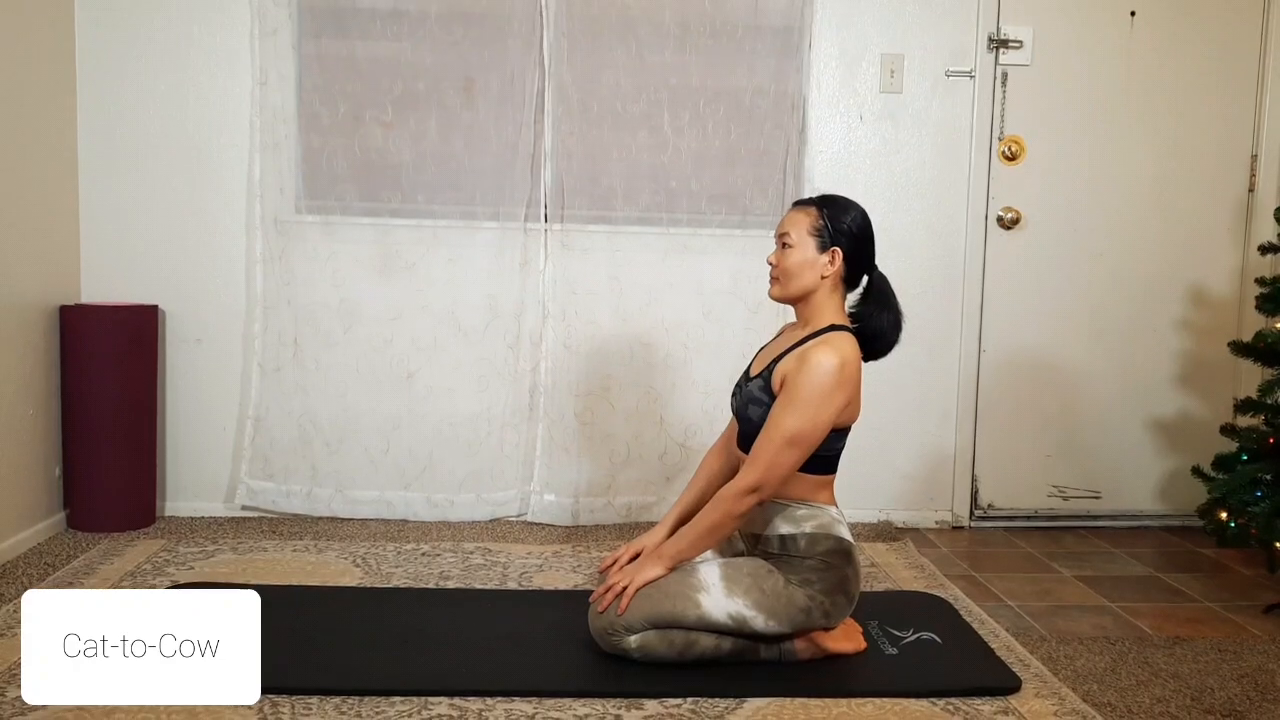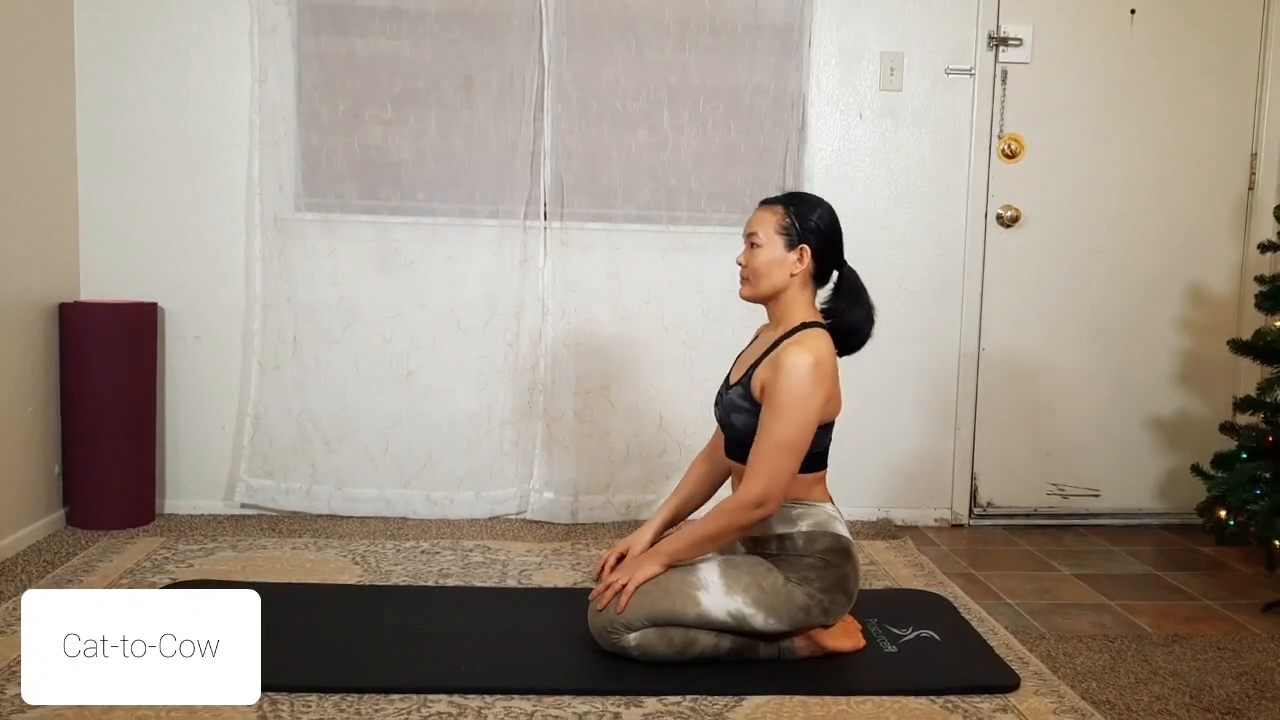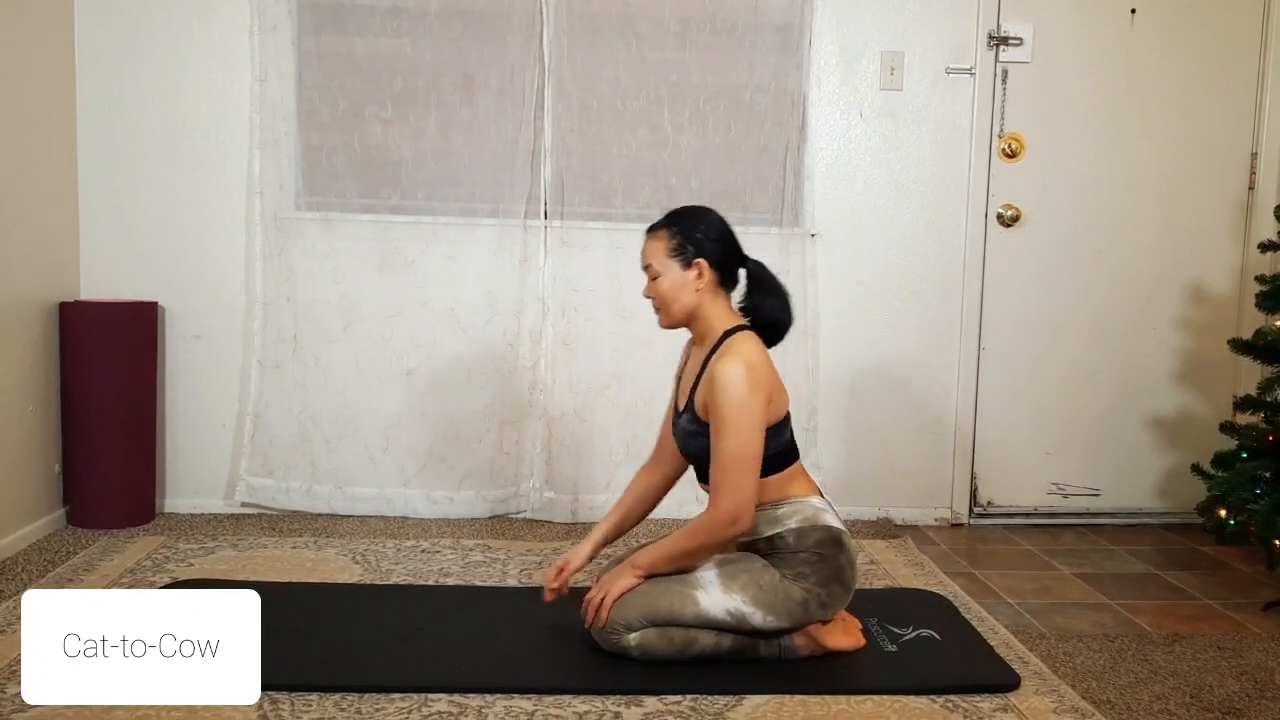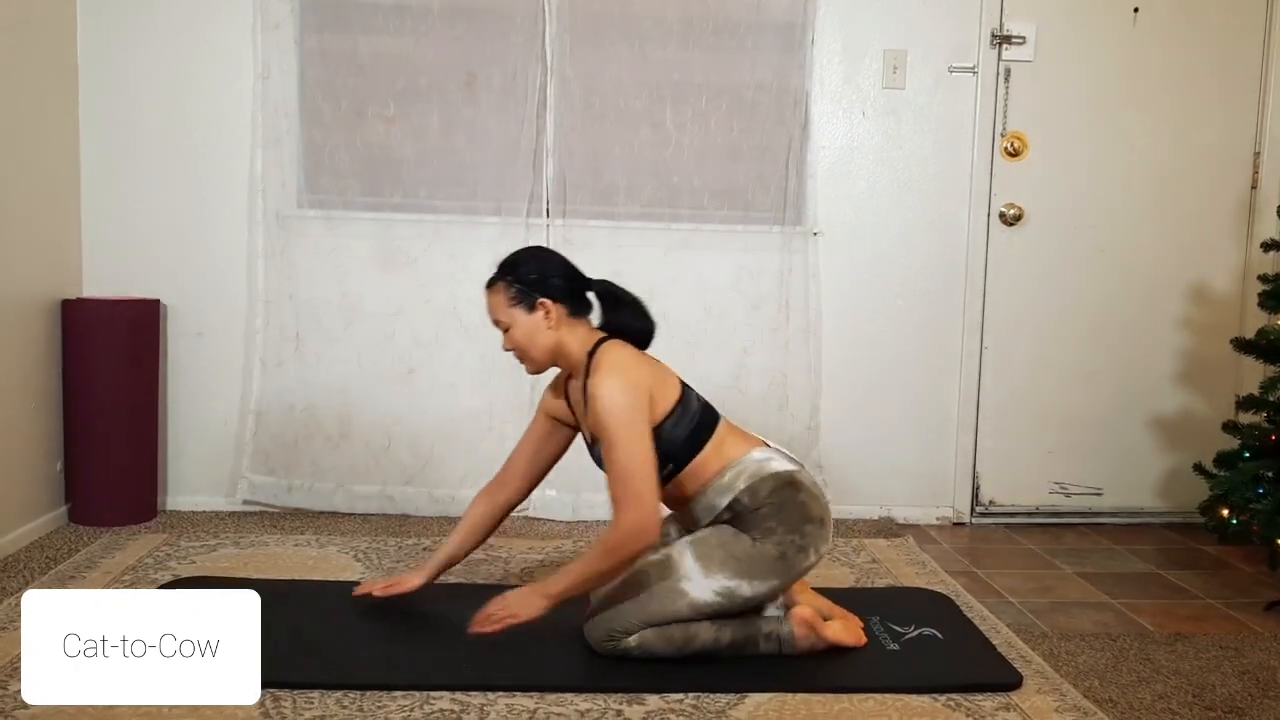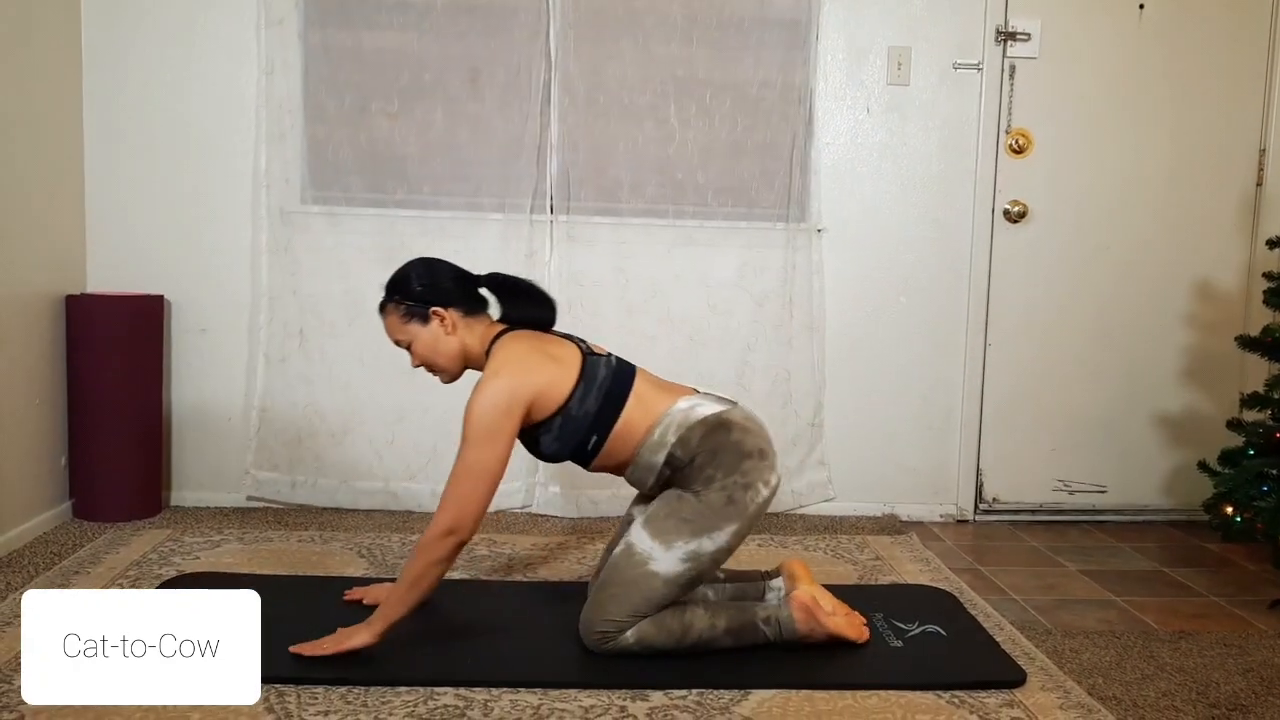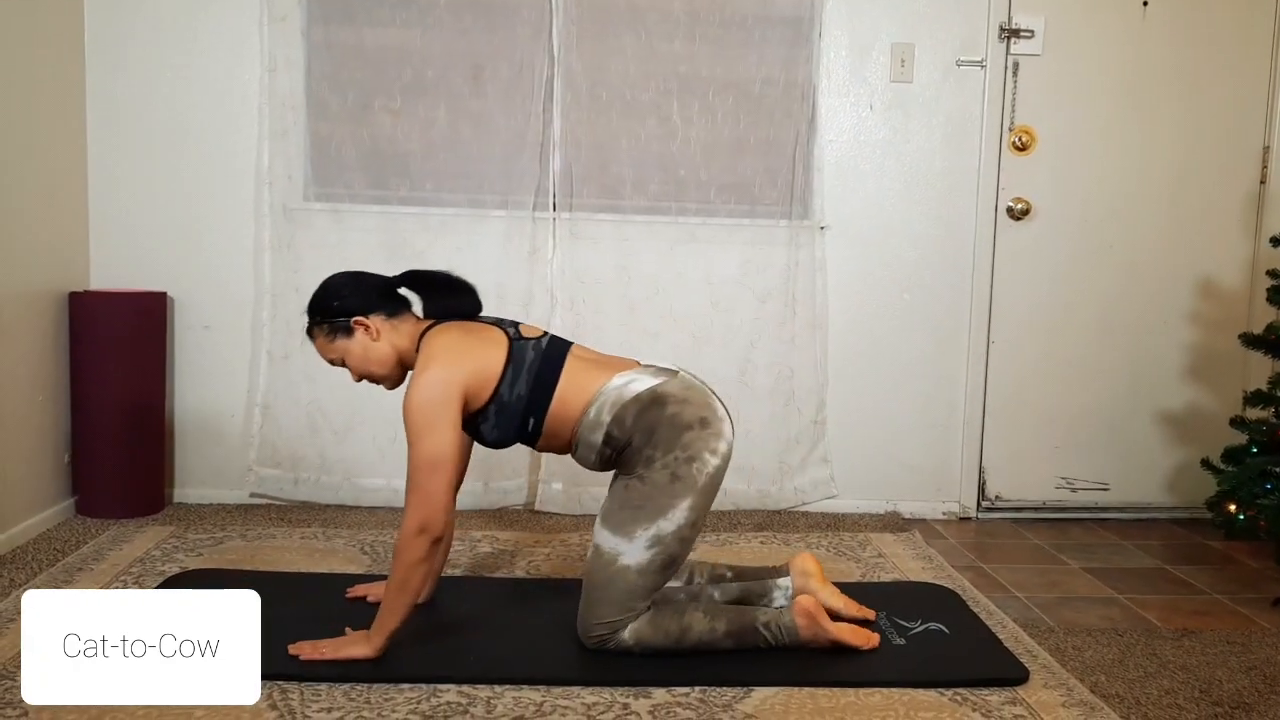
dt=0.5s
person 1, frame 1
left shoulder: (828, 359)
right shoulder: (792, 338)
left elbow: (752, 485)
right elbow: (730, 447)
left wrist: (663, 559)
right wrist: (662, 530)
left hip: (804, 565)
right hip: (758, 538)
left knee: (613, 618)
right knee: (615, 585)
left ankle: (801, 639)
right ankle: (792, 627)
person 1, frame 2
left shoulder: (802, 358)
right shoulder: (770, 339)
left elbow: (758, 498)
right elbow: (719, 454)
left wrist: (659, 558)
right wrist: (651, 531)
left hip: (804, 564)
right hip: (761, 542)
left knee: (613, 618)
right knee: (613, 586)
left ankle: (801, 636)
right ankle: (796, 622)
person 1, frame 3
left shoulder: (734, 368)
right shoulder: (698, 352)
left elbow: (730, 517)
right elbow: (663, 465)
left wrist: (636, 567)
right wrist: (589, 547)
left hip: (804, 561)
right hip: (762, 545)
left knee: (616, 620)
right knee: (612, 593)
left ankle: (798, 637)
right ankle: (793, 616)
person 1, frame 4
left shoulder: (611, 383)
right shoulder: (566, 392)
left elbow: (636, 529)
right elbow: (503, 491)
left wrist: (543, 594)
right wrist: (424, 573)
left hip: (775, 515)
right hip: (731, 514)
left knee: (610, 629)
right knee: (607, 594)
left ankle: (790, 627)
right ankle: (771, 597)
person 1, frame 5
left shoulder: (503, 384)
right shoulder: (517, 355)
left elbow: (454, 526)
right elbow: (460, 512)
left wrist: (373, 627)
right wrist: (409, 585)
left hip: (723, 462)
right hip: (705, 454)
left knee: (606, 628)
right knee: (626, 588)
left ankle: (791, 616)
right ankle: (781, 586)
person 1, frame 6
left shoulder: (432, 376)
right shoulder: (454, 344)
left elbow: (425, 525)
right elbow: (444, 494)
left wrist: (374, 638)
right wrist: (416, 585)
left hip: (670, 437)
right hip: (678, 414)
left knee: (605, 629)
right knee: (638, 583)
left ankle: (793, 622)
right ankle: (789, 582)
